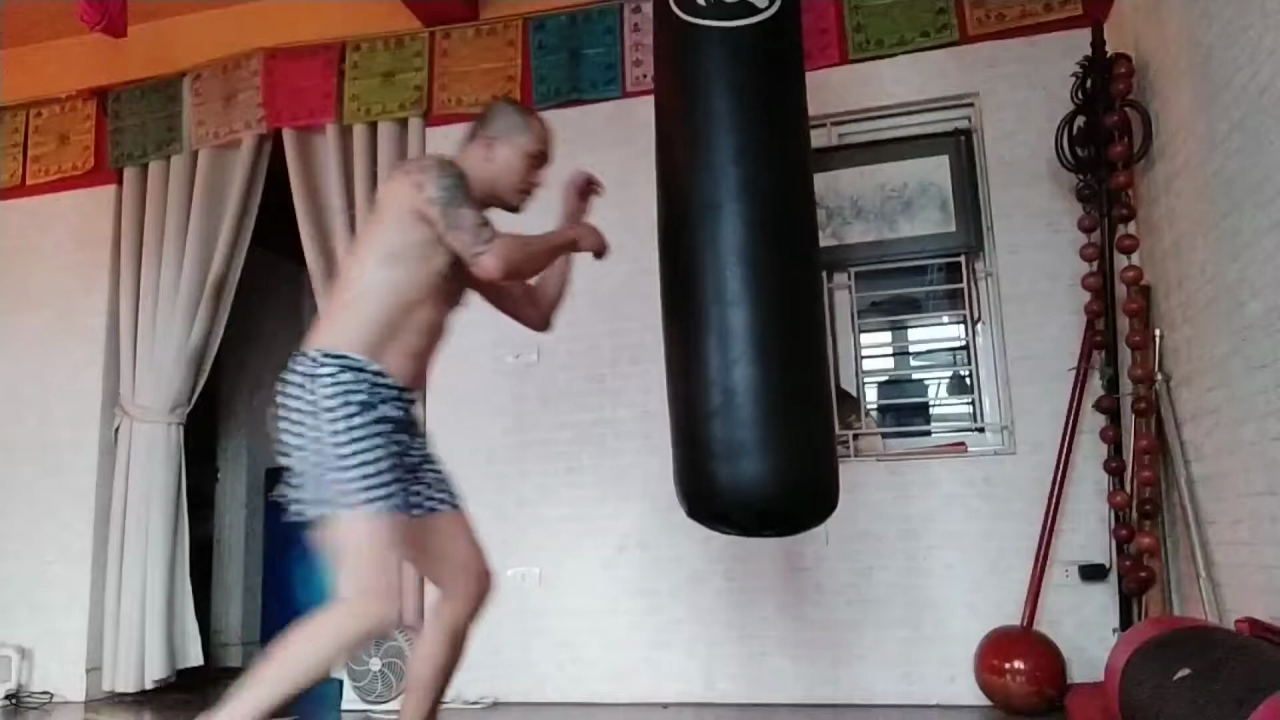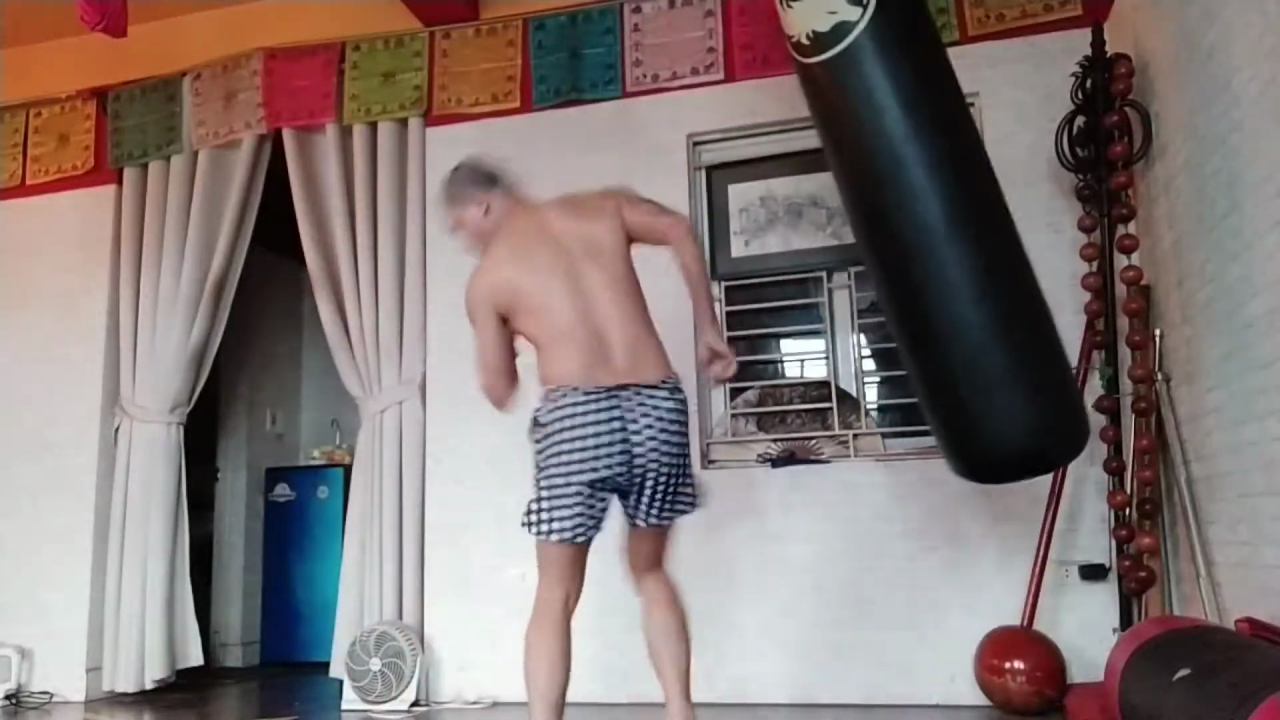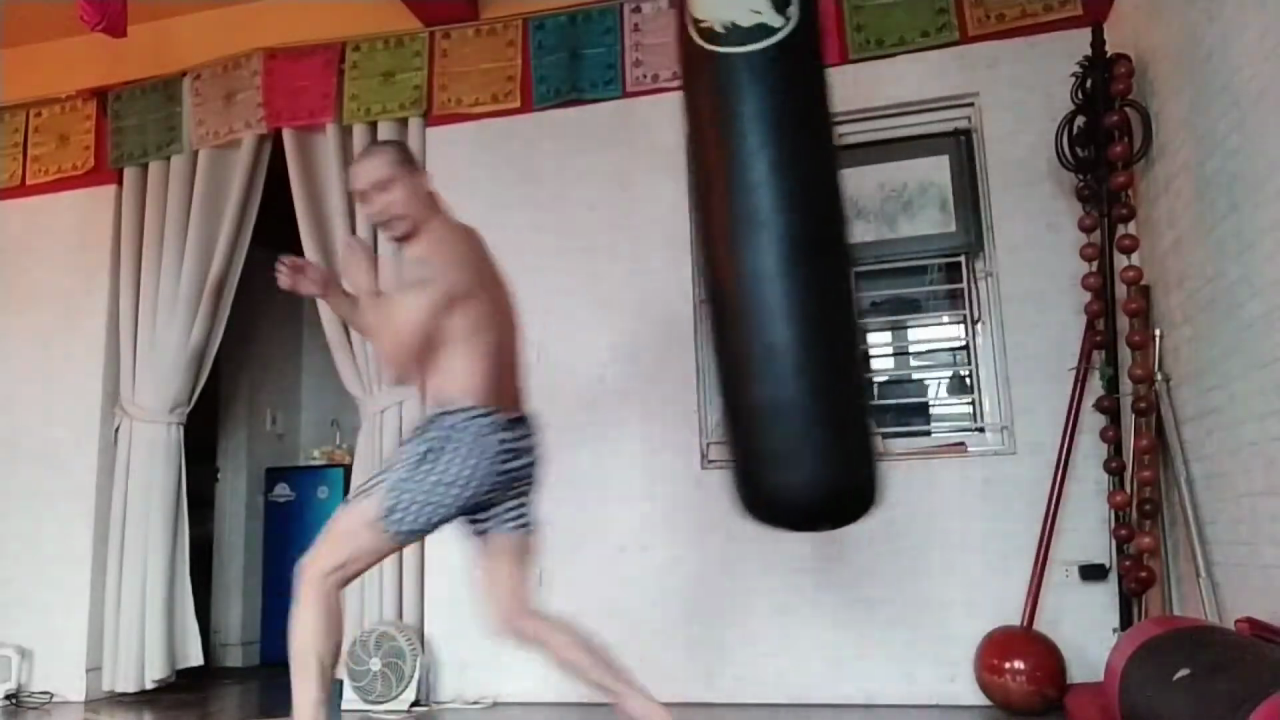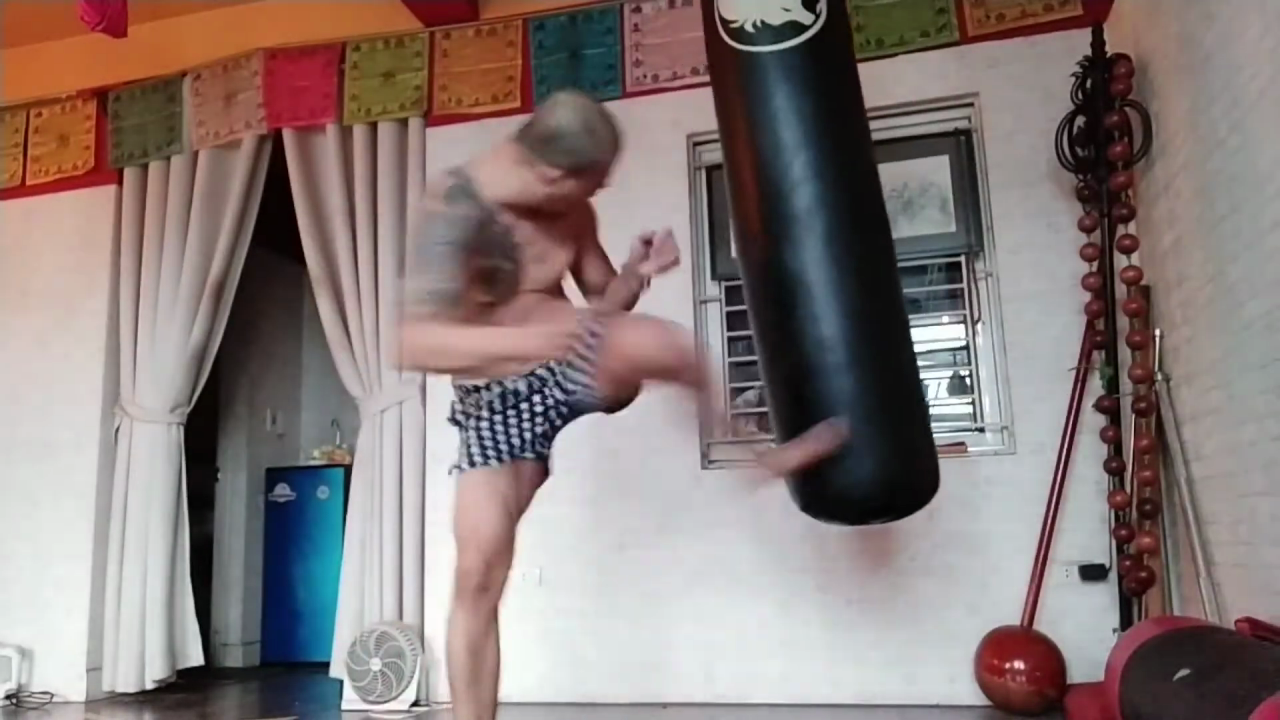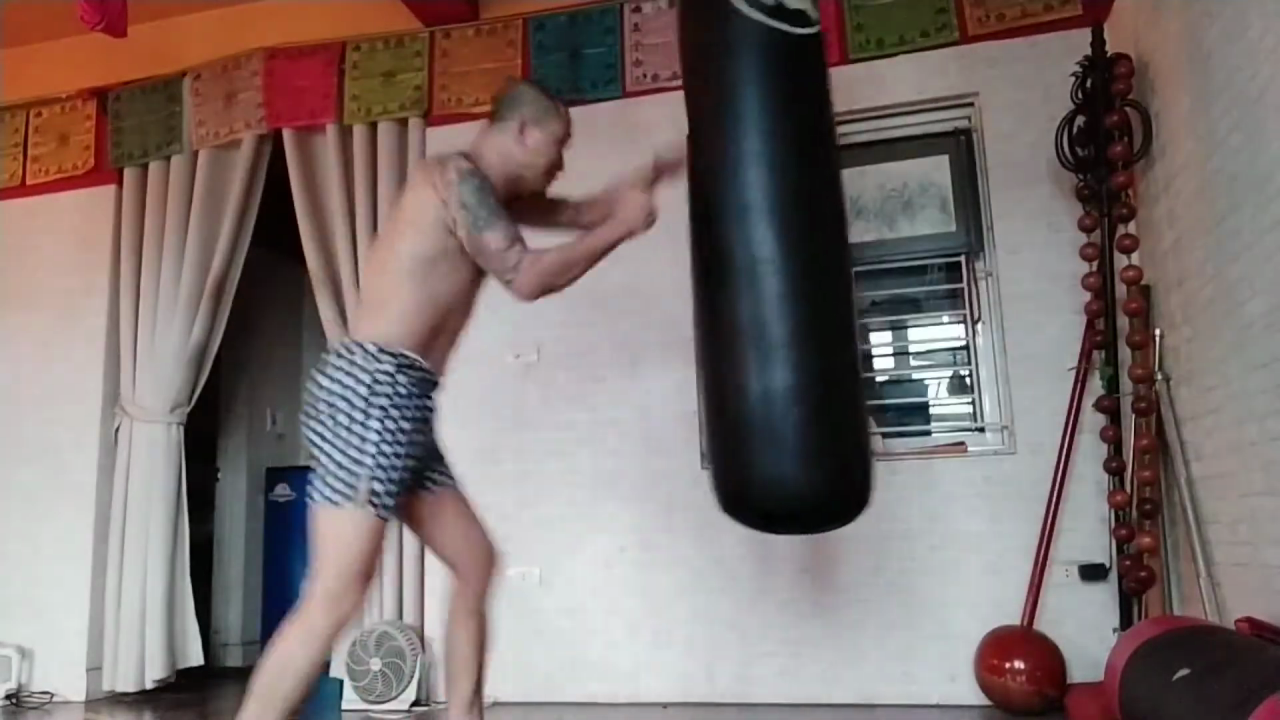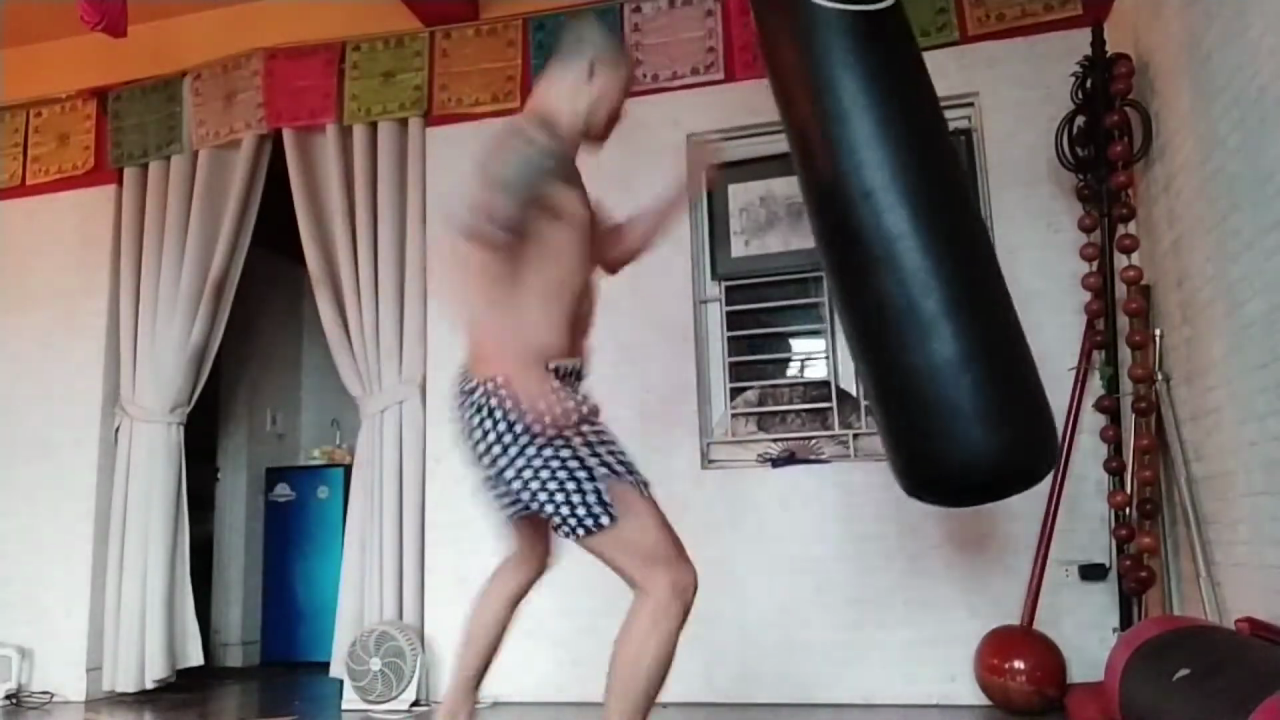
dt=0.7s
person 1, frame 1
left shoulder: (456, 232)
right shoulder: (430, 176)
left elbow: (538, 312)
right elbow: (495, 260)
left wrist: (568, 225)
right wrist: (573, 239)
left hip: (389, 417)
right hip: (338, 396)
left knee: (468, 582)
right knee: (370, 608)
person 1, frame 2
left shoulder: (487, 280)
right shoulder: (601, 208)
left elbow: (498, 393)
right elbow: (680, 230)
right wrist: (709, 325)
left hip: (574, 424)
right hip: (658, 410)
left knee: (554, 601)
right knee: (648, 571)
person 1, frame 3
left shoulder: (434, 253)
right shoulder: (440, 251)
left elbow: (398, 363)
right elbow: (387, 335)
left wrist: (366, 288)
right wrist: (328, 289)
left hip: (459, 442)
right hip: (500, 445)
left knee: (317, 573)
right knee: (518, 615)
person 1, frame 4
left shoulder: (573, 209)
right shoulder: (449, 209)
left elbow: (606, 299)
right elbow: (420, 347)
left wrist: (644, 271)
right wrist: (528, 338)
left hip: (571, 364)
right hip: (495, 398)
left knee: (657, 343)
right knee: (478, 573)
left ankle: (775, 453)
person 1, frame 5
left shoulder: (489, 195)
right shoulder: (459, 178)
left elbow: (579, 214)
right elbow: (527, 279)
left wrist: (654, 174)
right wrist: (622, 227)
left hip: (402, 402)
right hip: (371, 389)
left knee: (477, 563)
right knee: (336, 597)
person 1, frame 6
left shoulder: (543, 166)
right shoulder: (533, 148)
left elbow: (607, 254)
right elbow: (479, 241)
left wrist: (681, 195)
right wrist: (522, 366)
left hip: (499, 407)
right hip: (525, 411)
left knee: (528, 560)
right knee: (668, 580)
